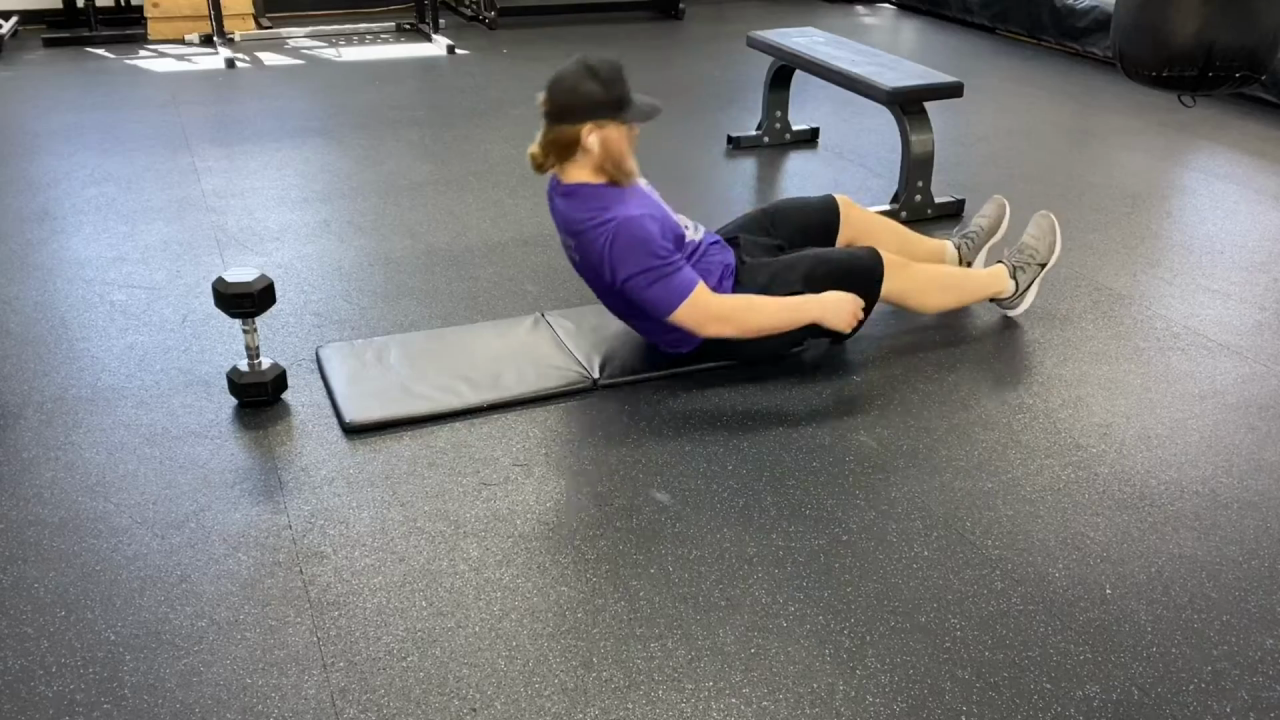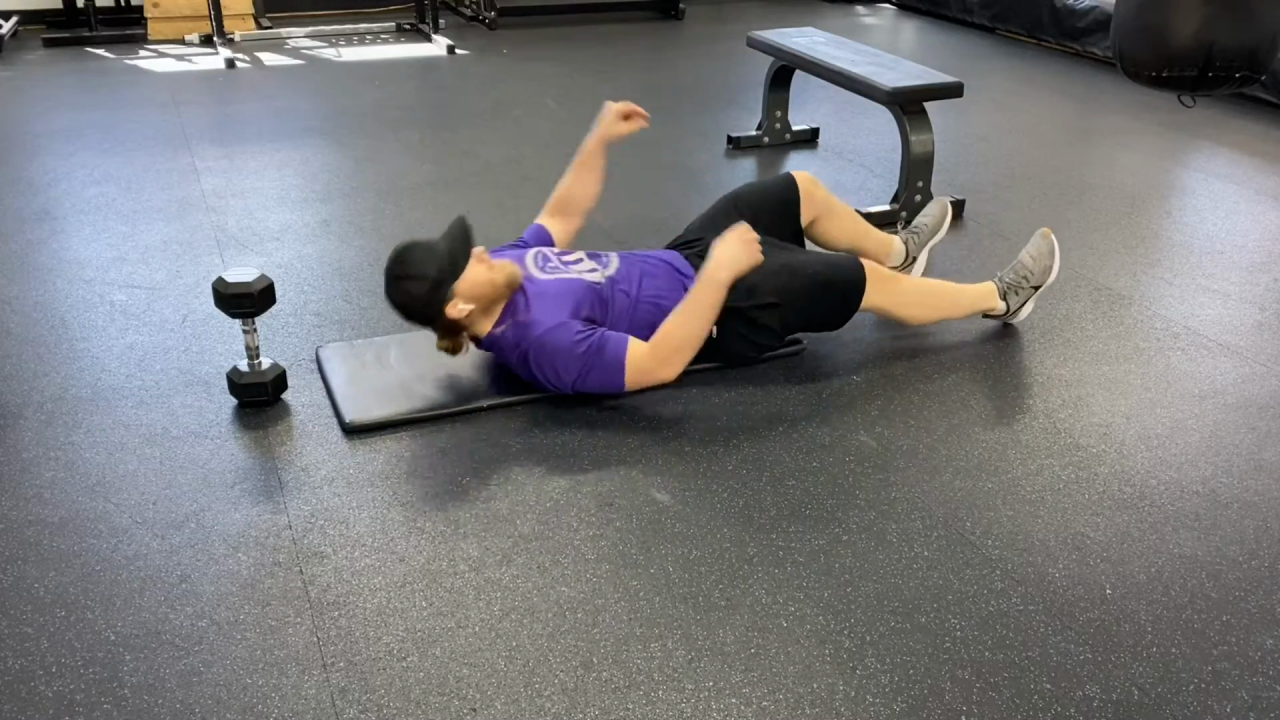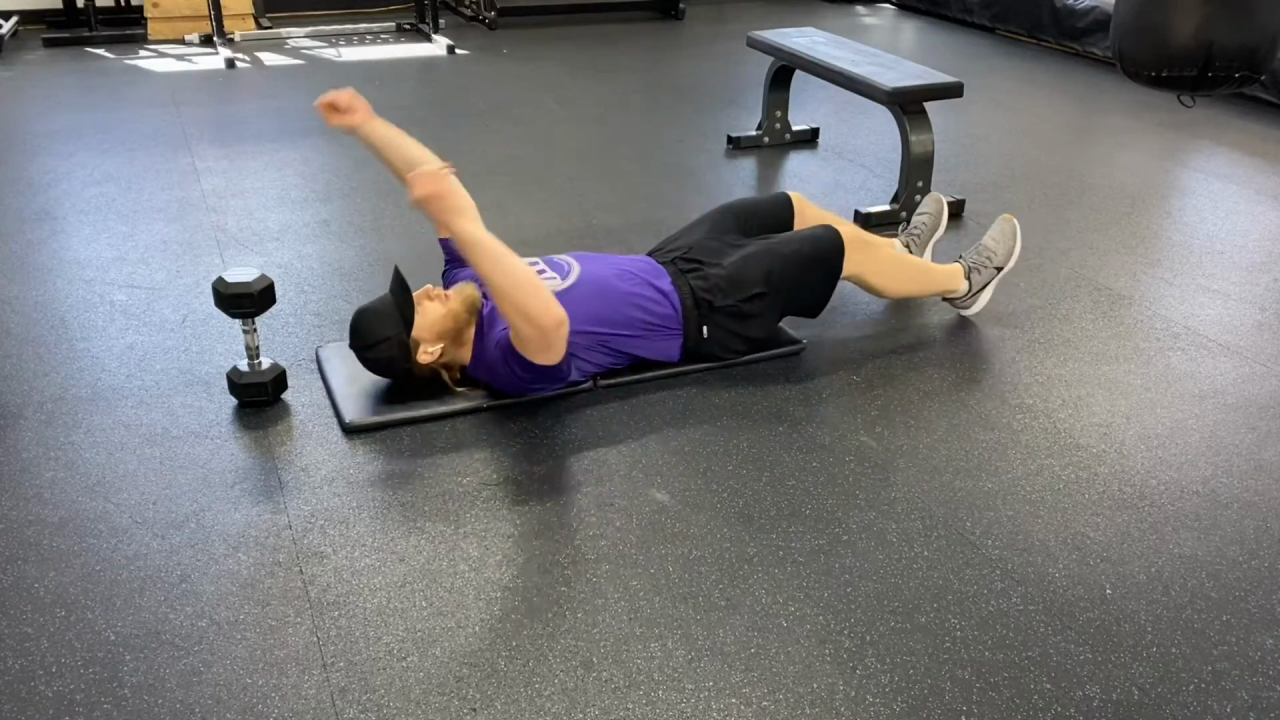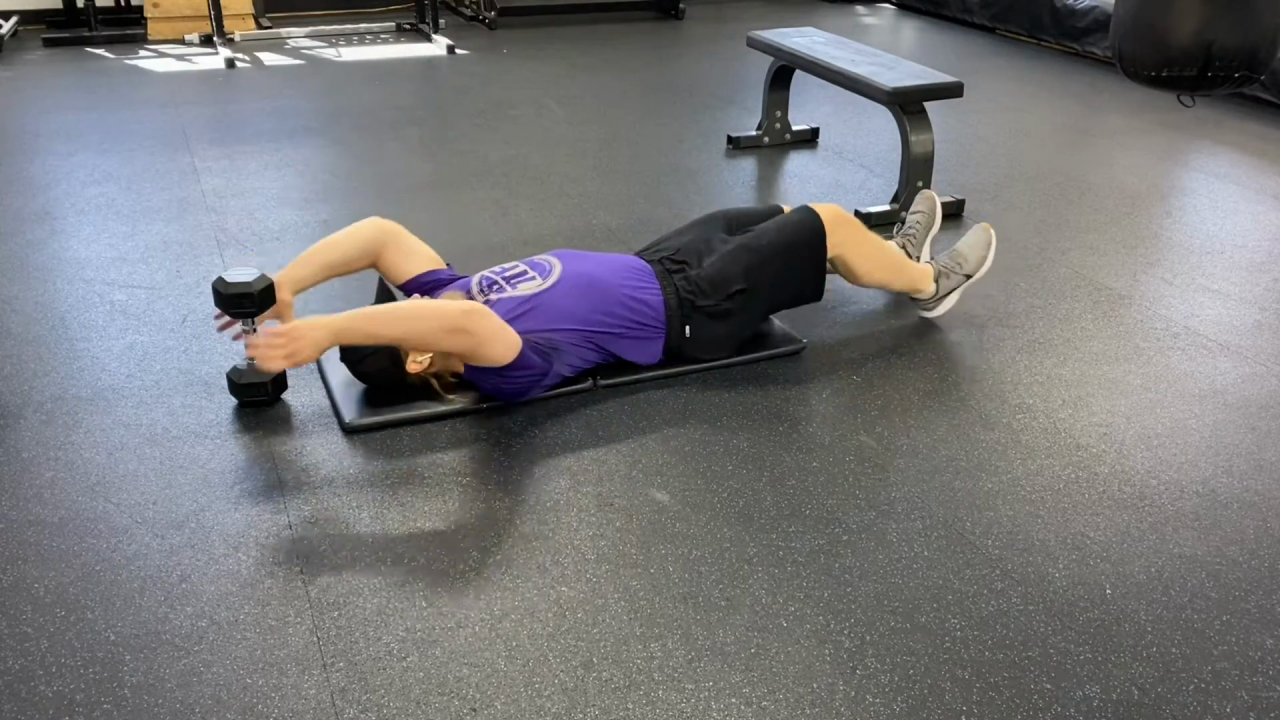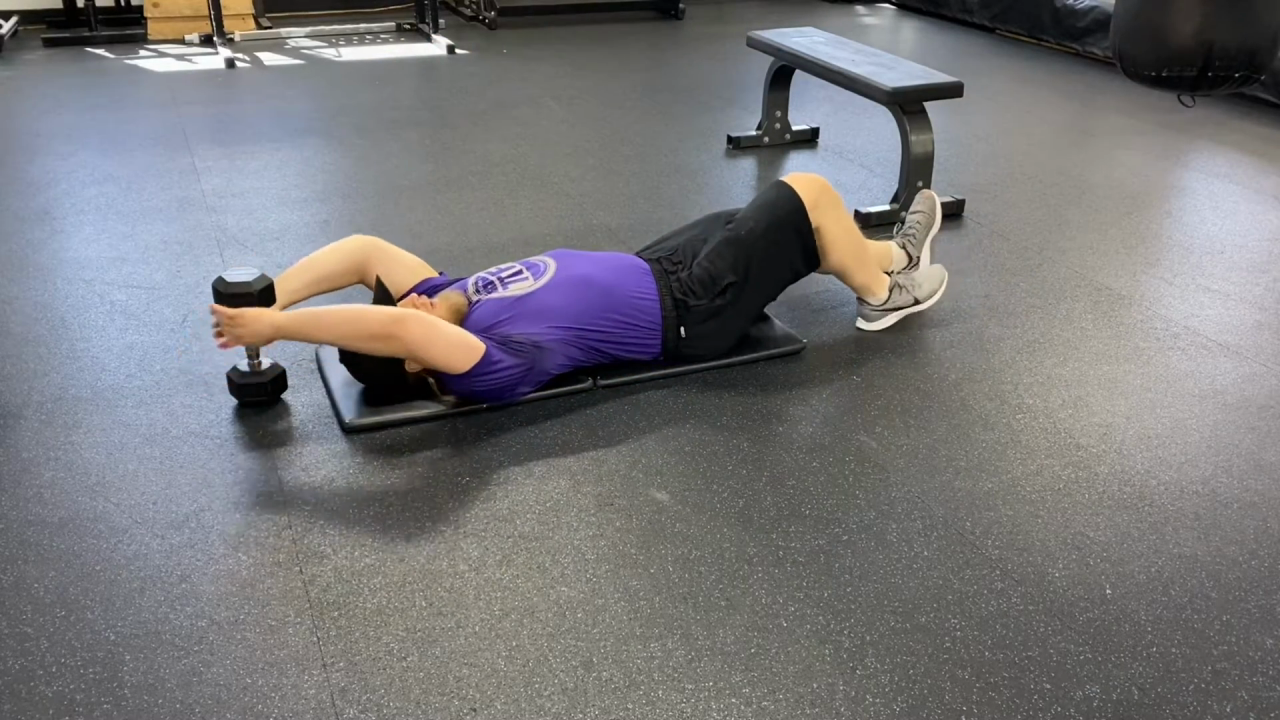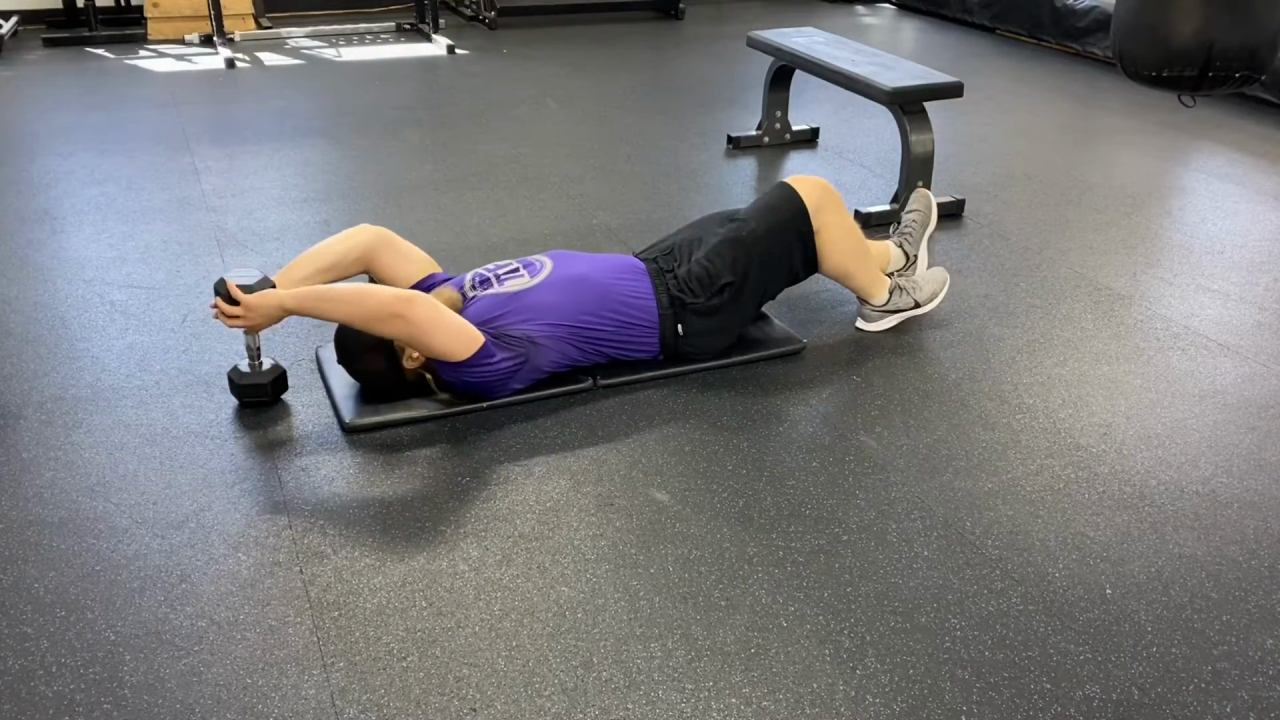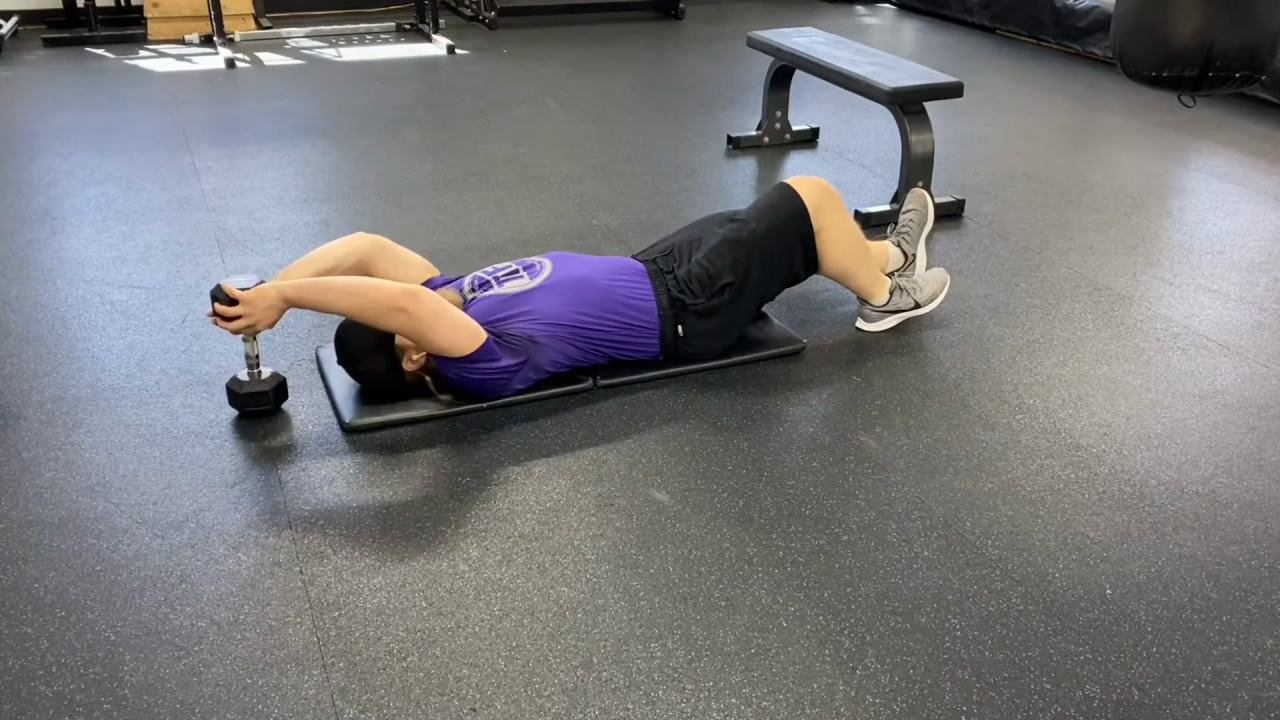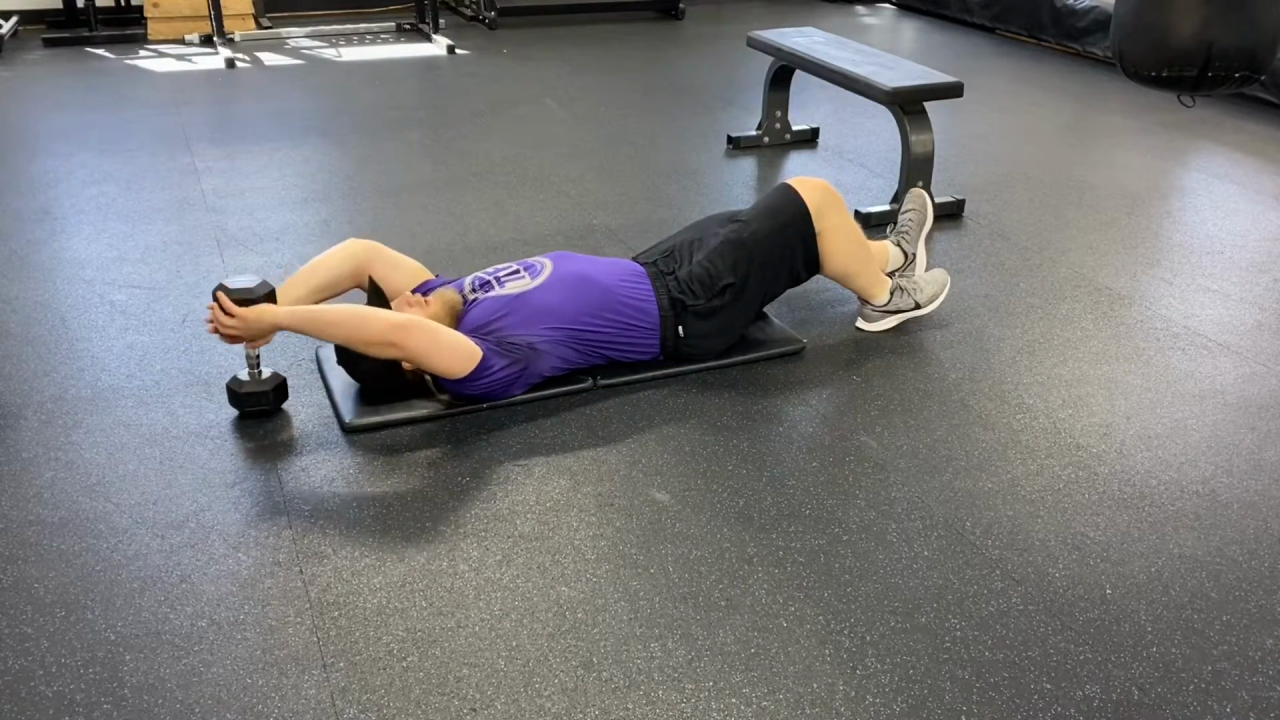
dt=0.5s
person 1, frame 1
left shoulder: (581, 175)
right shoulder: (616, 230)
right elbow: (712, 317)
right wrist: (818, 307)
left hip: (720, 255)
right hip: (727, 292)
left knee: (844, 212)
right knee: (884, 269)
left ankle: (952, 253)
right ankle: (1006, 281)
person 1, frame 2
left shoulder: (505, 267)
right shoulder: (542, 342)
left elbow: (564, 214)
right elbow: (658, 363)
left wrist: (598, 139)
right wrist: (722, 270)
left hip: (678, 259)
right hip: (711, 317)
left knee: (801, 191)
right knee: (868, 283)
left ankle: (897, 250)
right ankle: (996, 298)
person 1, frame 3
left shoulder: (467, 295)
right shoulder: (510, 363)
left elbow: (447, 190)
right elbow: (546, 321)
left wrist: (370, 119)
right wrist: (448, 228)
left hip: (661, 270)
right hip: (699, 315)
left knee: (793, 209)
right knee: (839, 245)
left ankle: (906, 249)
right ankle: (962, 283)
person 1, frame 4
left shoulder: (441, 299)
right shoulder: (494, 370)
left elbow: (383, 233)
right elbow: (470, 322)
left wrist: (286, 284)
right wrist: (323, 328)
left hip: (649, 269)
right hip: (687, 315)
left knee: (778, 217)
right knee: (829, 224)
left ankle: (894, 252)
right ankle: (930, 282)
person 1, frame 5
left shoulder: (452, 305)
right shoulder: (485, 370)
left elbow: (364, 252)
right elbow: (399, 326)
left wrist: (267, 295)
right wrist: (276, 322)
left hip: (652, 272)
right hip: (687, 315)
left knee: (772, 219)
right knee: (806, 194)
left ankle: (890, 255)
right ankle: (882, 296)
person 1, frame 6
left shoulder: (450, 299)
right shoulder: (478, 365)
left elbow: (372, 241)
right elbow: (402, 308)
left wrist: (273, 287)
right wrist: (279, 301)
left hip: (648, 272)
right hip: (683, 313)
left knee: (773, 221)
right knee: (808, 197)
left ankle: (887, 255)
right ankle: (883, 297)
person 1, frame 7
left shoulder: (450, 301)
right shoulder: (482, 368)
left elbow: (368, 248)
right elbow: (404, 297)
left wrist: (272, 290)
right wrist: (280, 294)
left hip: (650, 273)
right hip: (684, 312)
left knee: (770, 217)
right knee: (810, 199)
left ankle: (887, 256)
right ankle: (884, 296)
person 1, frame 8
left shoulder: (450, 302)
right shoulder: (479, 367)
left elbow: (362, 253)
right elbow: (397, 332)
left wrist: (273, 301)
right wrist: (272, 317)
left hip: (649, 274)
right hip: (684, 314)
left knee: (772, 220)
right knee: (810, 198)
left ankle: (883, 255)
right ankle: (884, 297)
